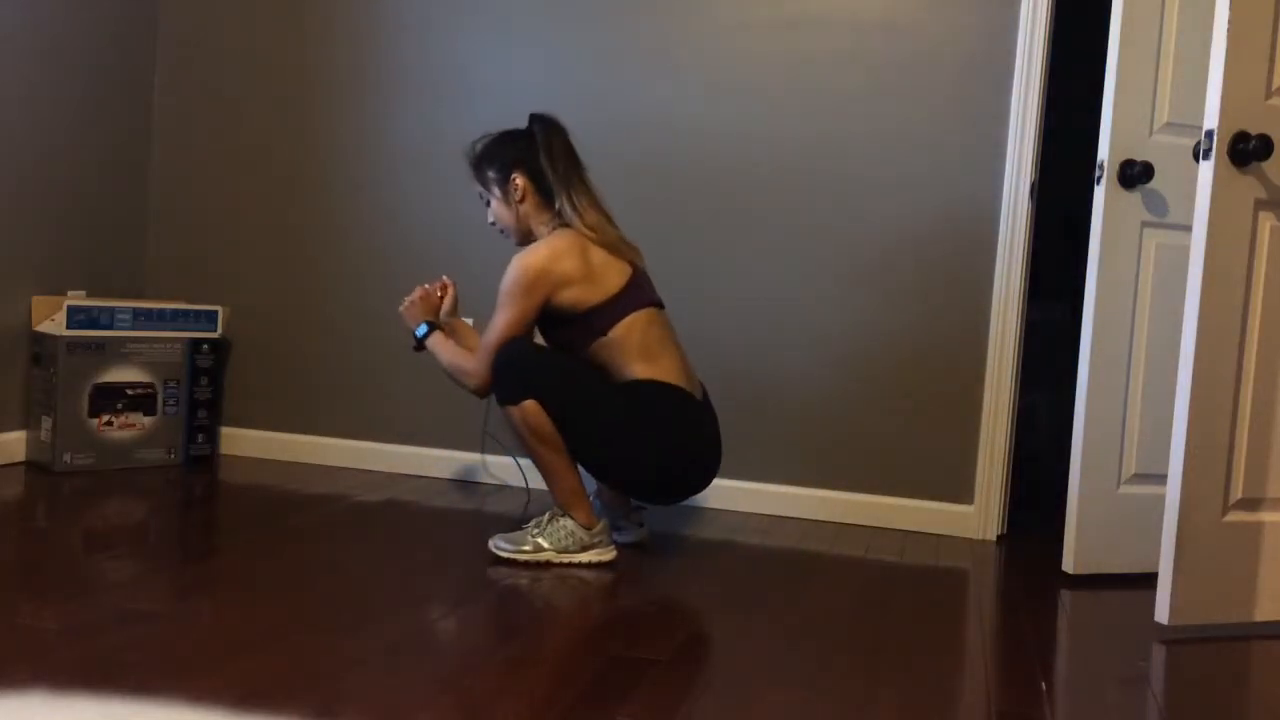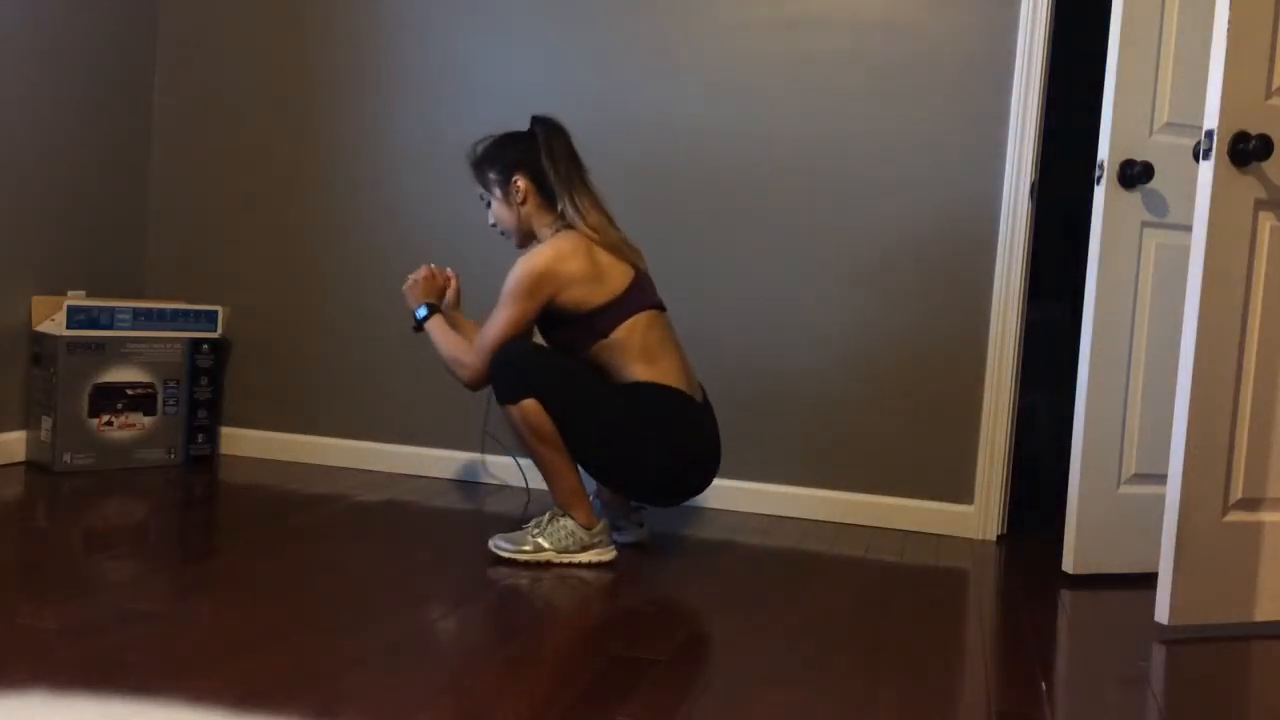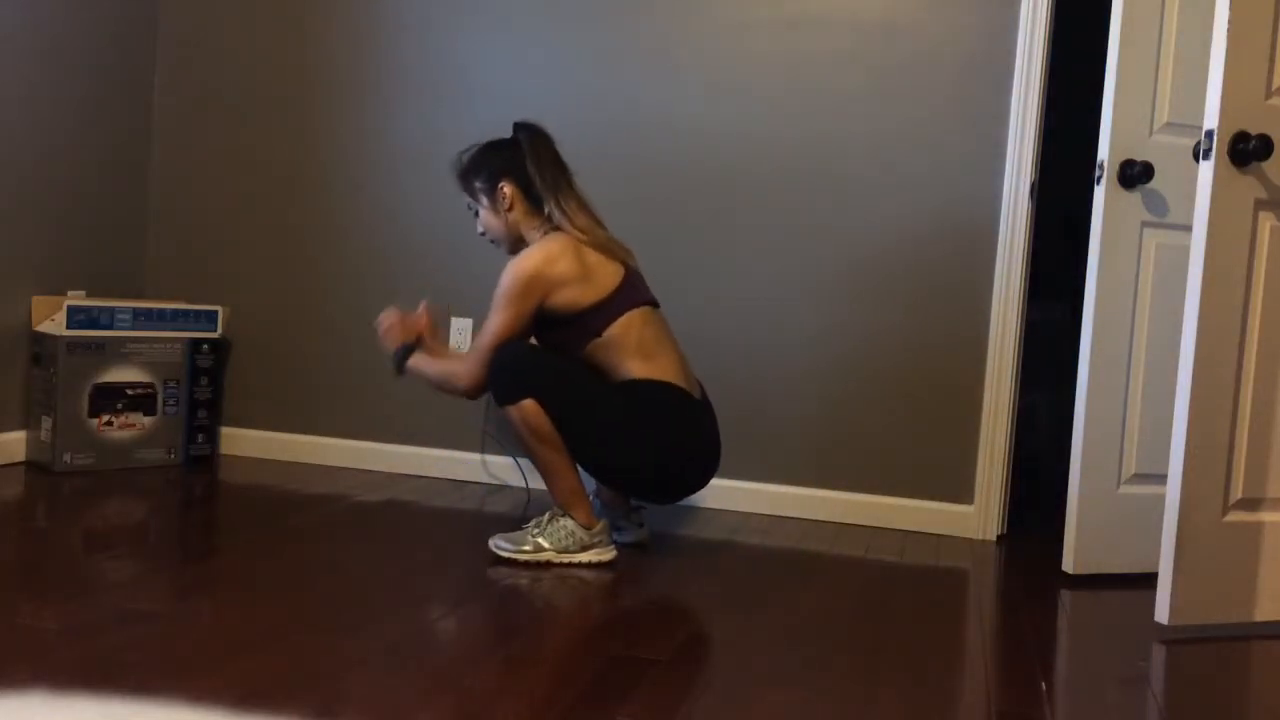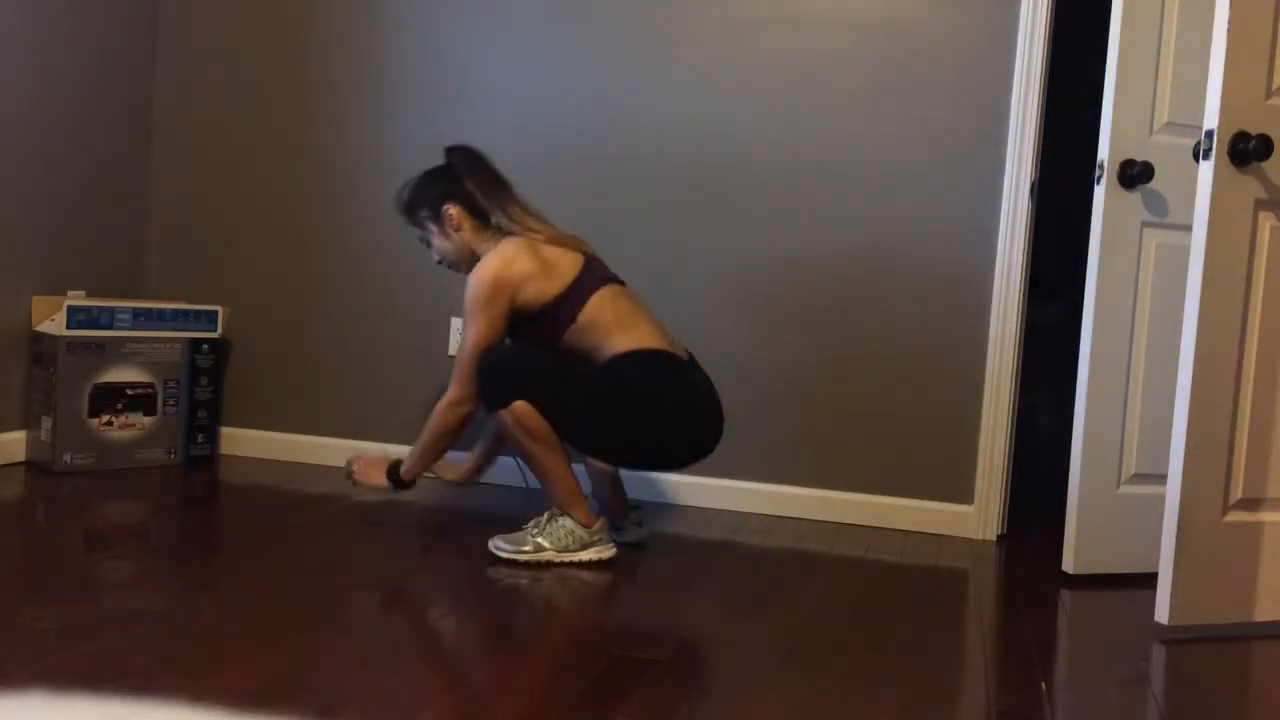
dt=0.4s
person 1, frame 1
left shoulder: (541, 260)
right shoulder: (585, 244)
left elbow: (482, 376)
left wrist: (426, 328)
right wrist: (452, 322)
left hip: (665, 444)
right hip: (684, 434)
left knee: (515, 367)
right knee: (543, 372)
left ankle: (582, 529)
right ankle: (618, 510)
person 1, frame 2
left shoulder: (546, 260)
right shoulder: (585, 245)
left elbow: (475, 369)
left wrist: (426, 311)
right wrist: (451, 312)
left hip: (665, 447)
right hip: (682, 436)
left knee: (514, 367)
right knee: (538, 372)
left ankle: (582, 529)
right ankle: (617, 509)
person 1, frame 3
left shoulder: (535, 263)
right shoulder: (575, 246)
left elbow: (471, 379)
left wrist: (406, 353)
right wrist: (433, 345)
left hip: (664, 444)
right hip: (683, 432)
left knee: (513, 368)
right knee: (540, 374)
left ankle: (582, 529)
right ankle: (617, 510)
person 1, frame 4
left shoulder: (495, 271)
right shoulder: (530, 250)
left elbow: (462, 399)
right elbow: (523, 390)
left wrist: (400, 473)
right wrist: (471, 465)
left hip: (664, 407)
right hip: (680, 400)
left knee: (501, 371)
right knee: (534, 378)
left ankle: (581, 527)
right ankle: (614, 511)
